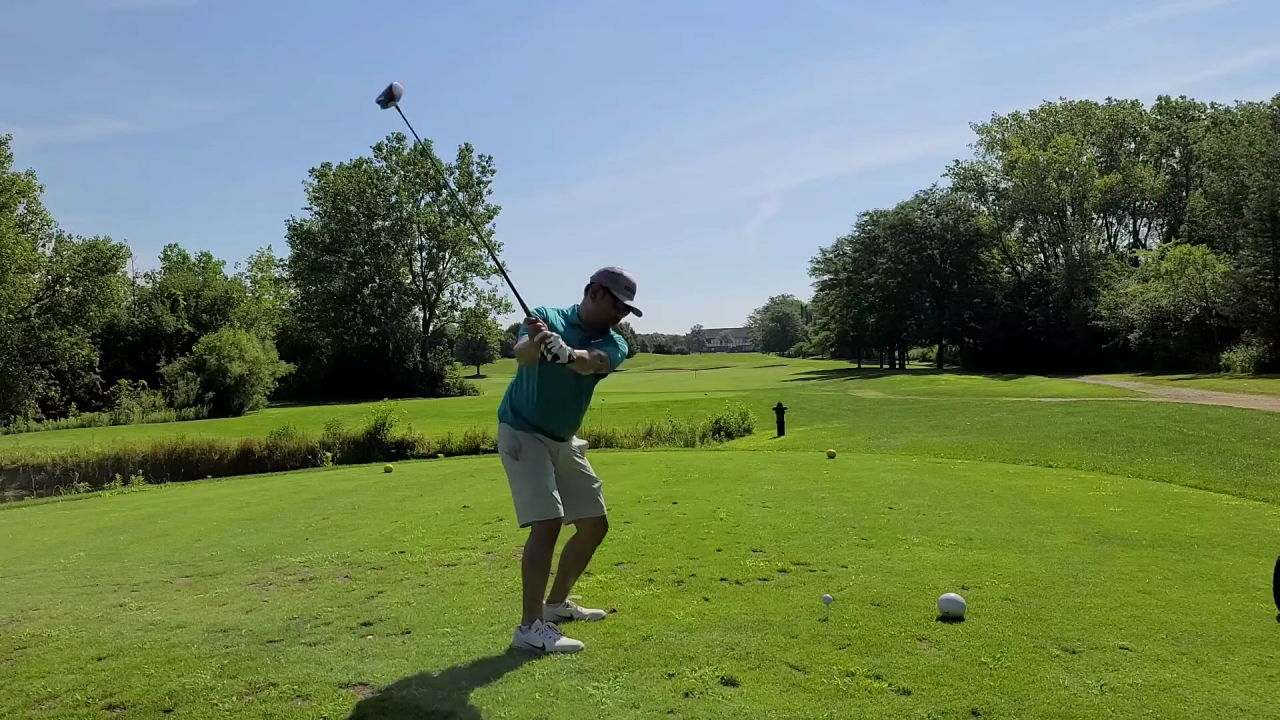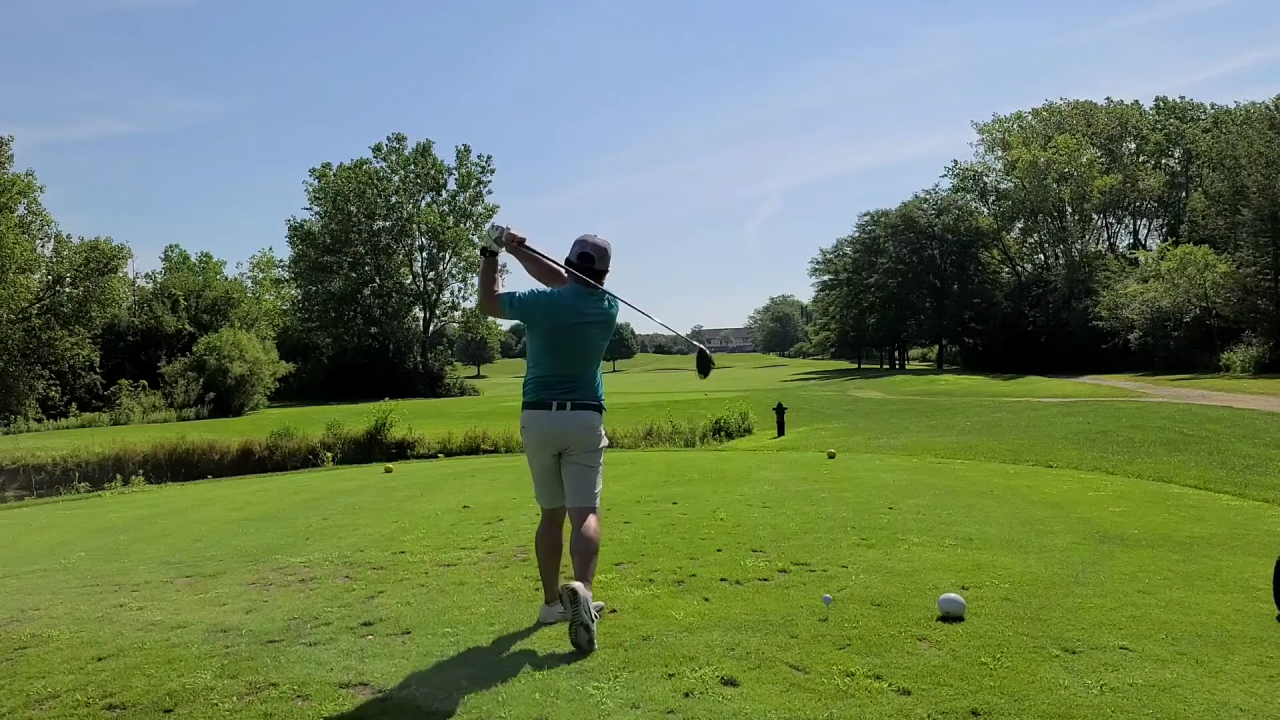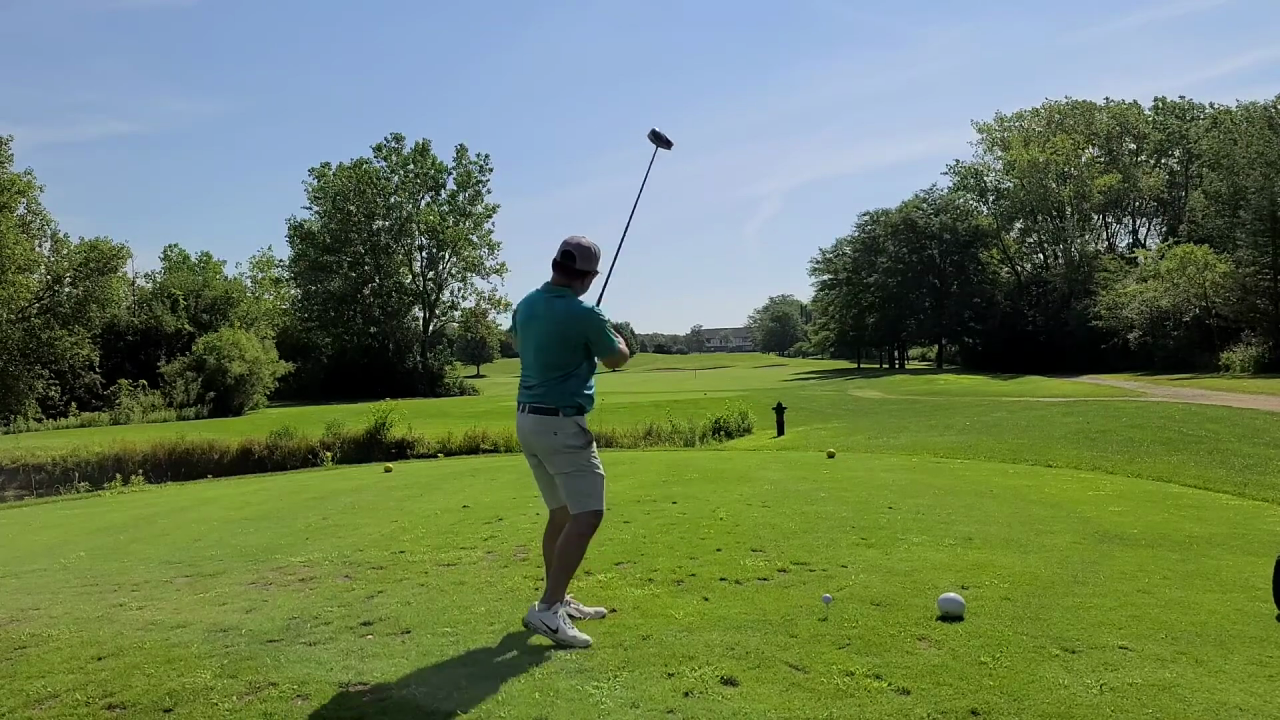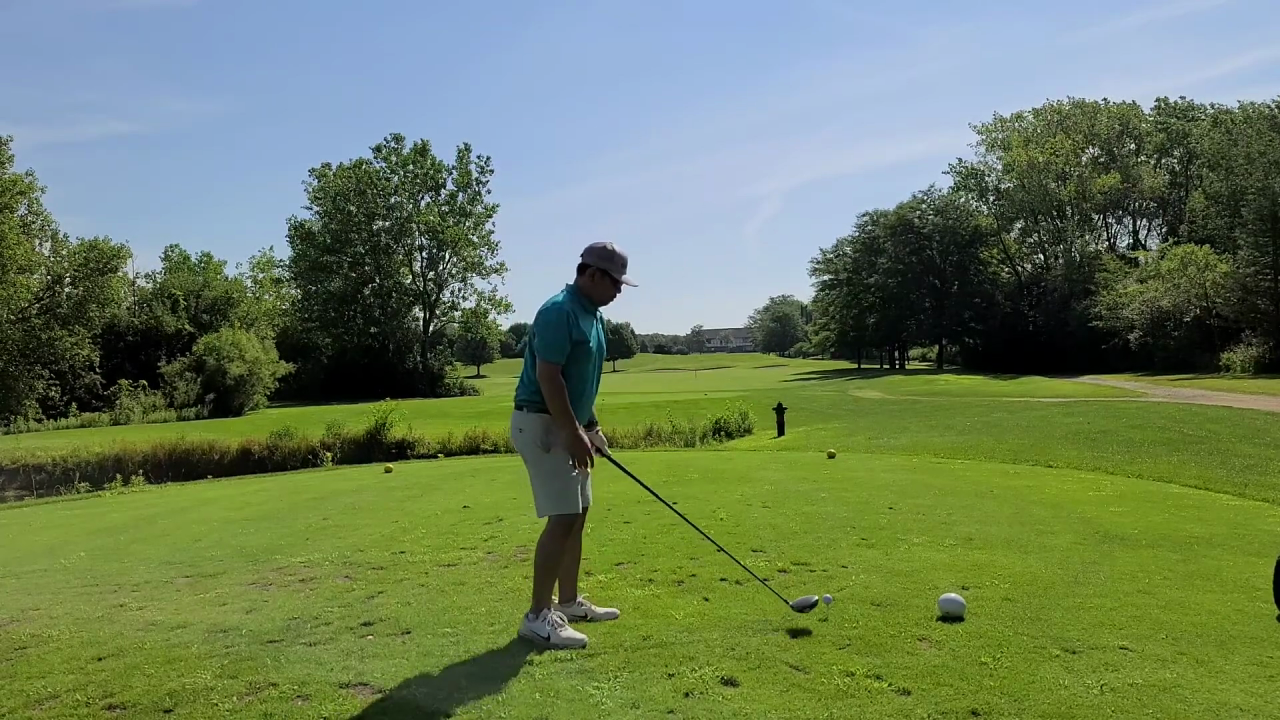
dt=1s
person 1, frame 1
left shoulder: (614, 345)
right shoulder: (546, 317)
left elbow: (592, 362)
right elbow: (523, 356)
left wrist: (564, 351)
right wrist: (537, 342)
left hip: (565, 442)
right hip: (523, 435)
left knee: (595, 524)
right knee: (547, 524)
left ankle: (556, 603)
right ankle: (531, 626)
person 1, frame 2
left shoulder: (542, 303)
right shoulder: (607, 307)
left elbow: (486, 304)
right elbow: (563, 284)
left wrist: (491, 254)
right wrist: (519, 250)
left hip: (537, 419)
right hip: (583, 422)
left knee: (552, 512)
right knee: (584, 513)
left ankle: (552, 600)
right ankle: (581, 591)
person 1, frame 3
left shoulder: (528, 304)
right shoulder: (584, 315)
right elbow: (617, 359)
right wrist: (617, 340)
left hip: (530, 420)
right hip: (562, 424)
left knee: (562, 512)
right knee: (587, 513)
left ankle: (559, 602)
right ankle: (547, 607)
person 1, frame 4
left shoulder: (592, 316)
right shoulder: (559, 311)
right elbow: (547, 376)
left wrist: (591, 427)
right wrist: (575, 433)
left hip: (566, 426)
right hip: (541, 423)
left knee: (576, 516)
right knee: (562, 518)
left ankle: (568, 602)
right ankle: (539, 615)
